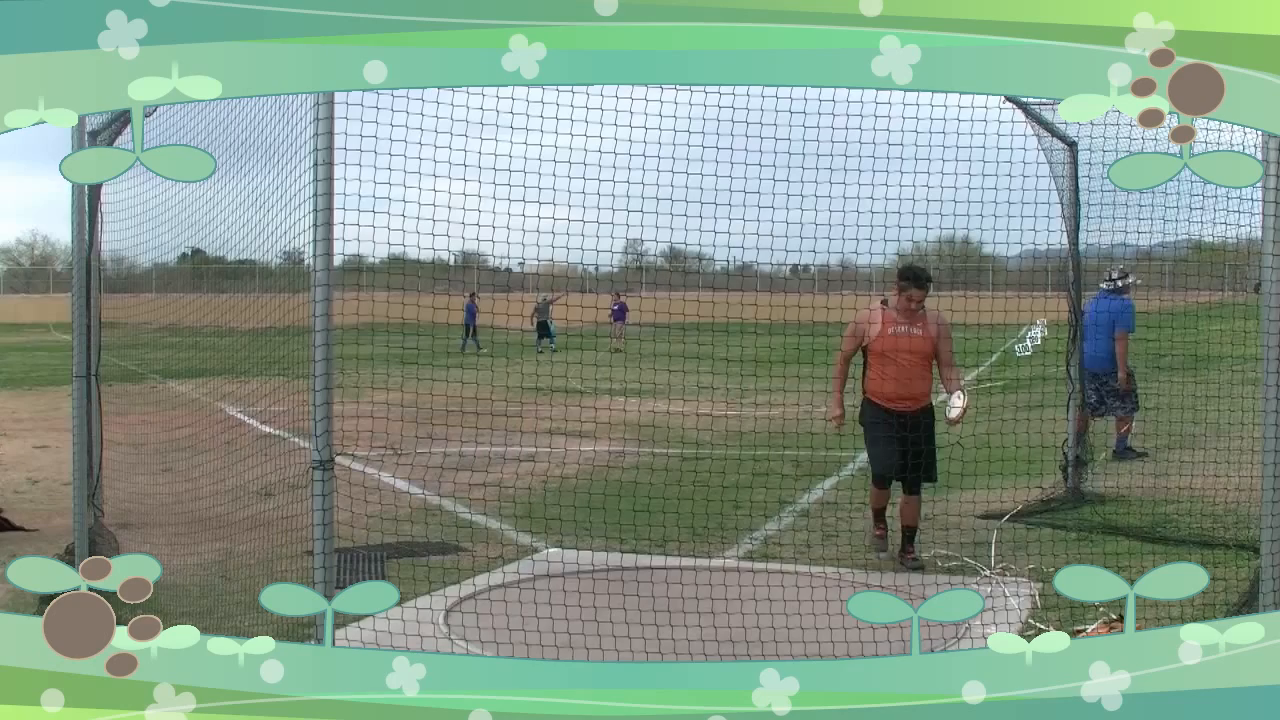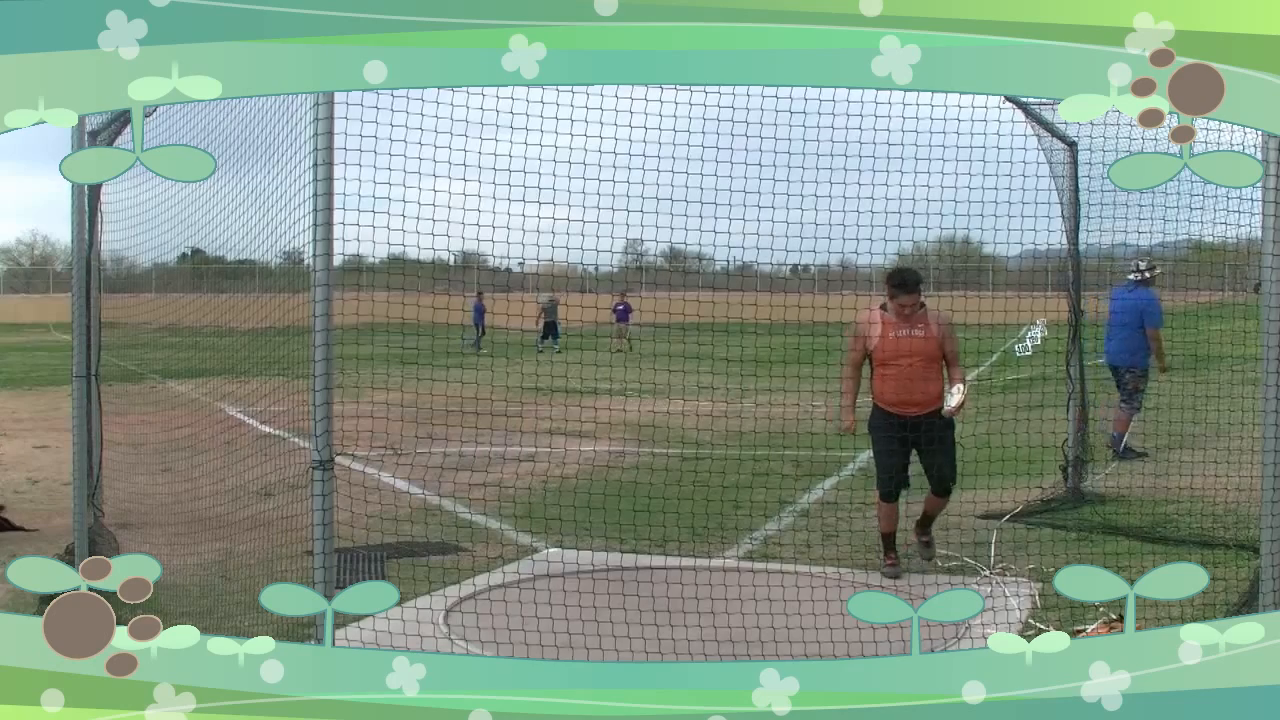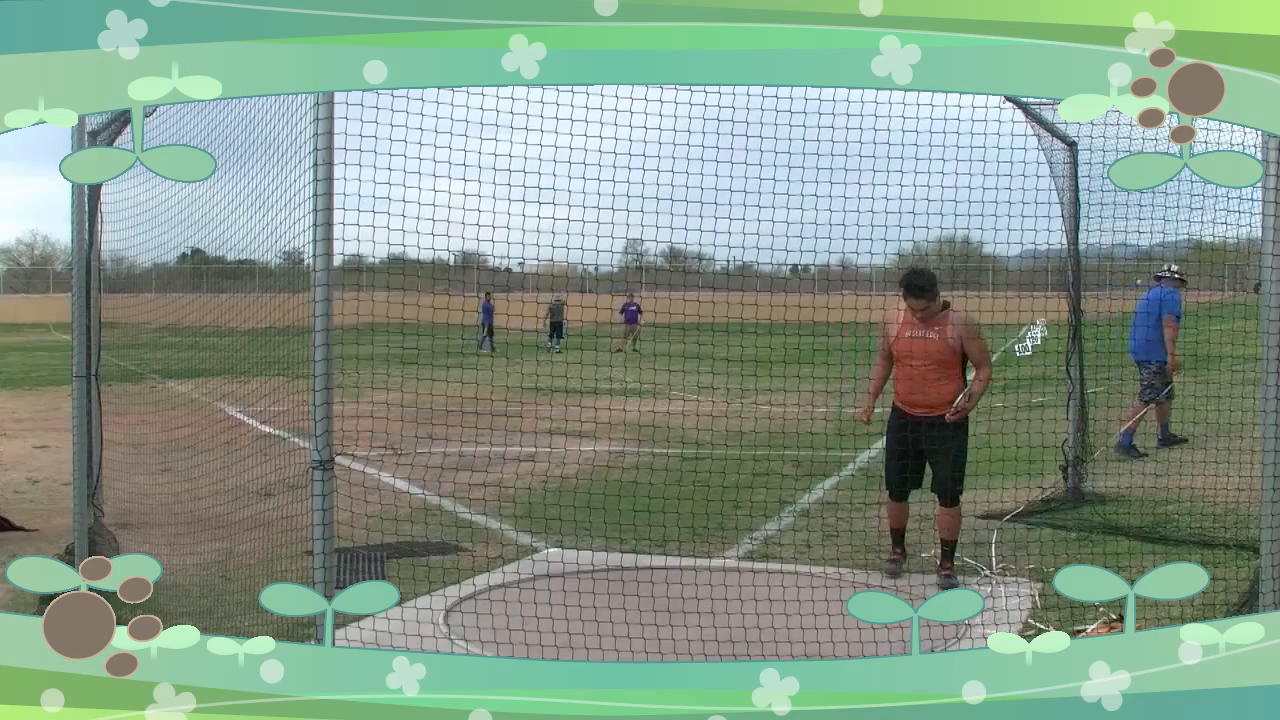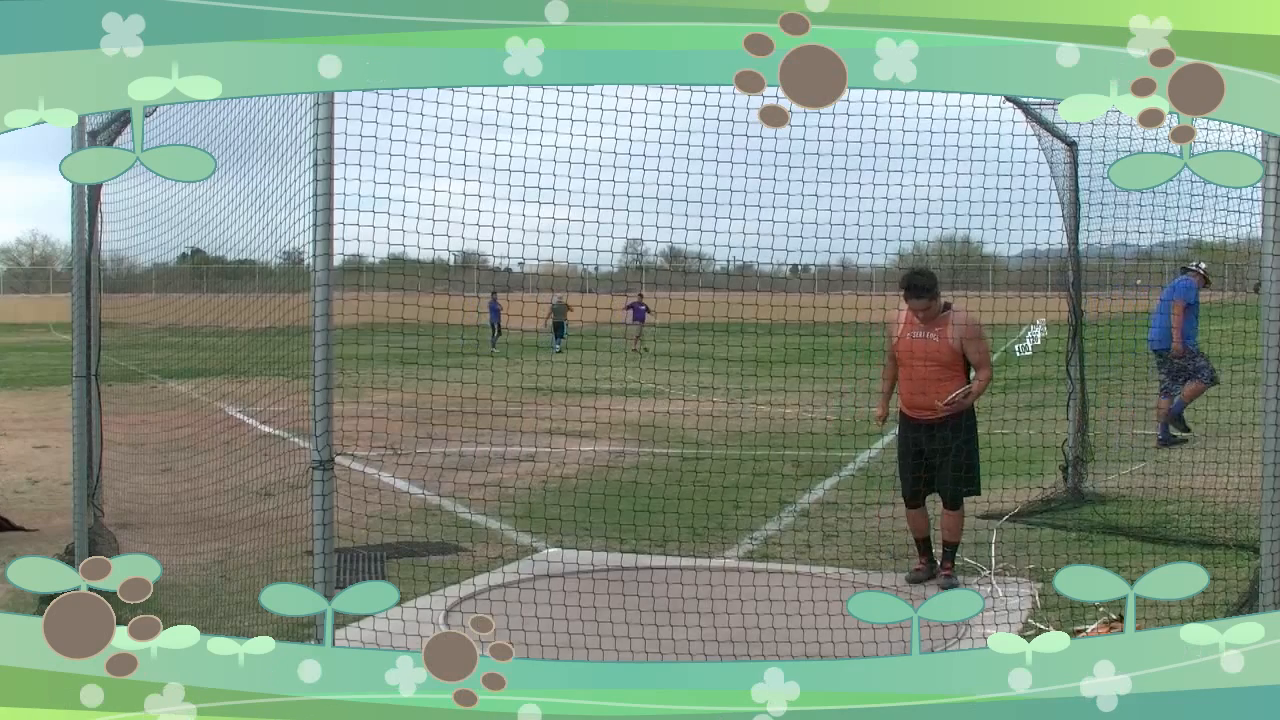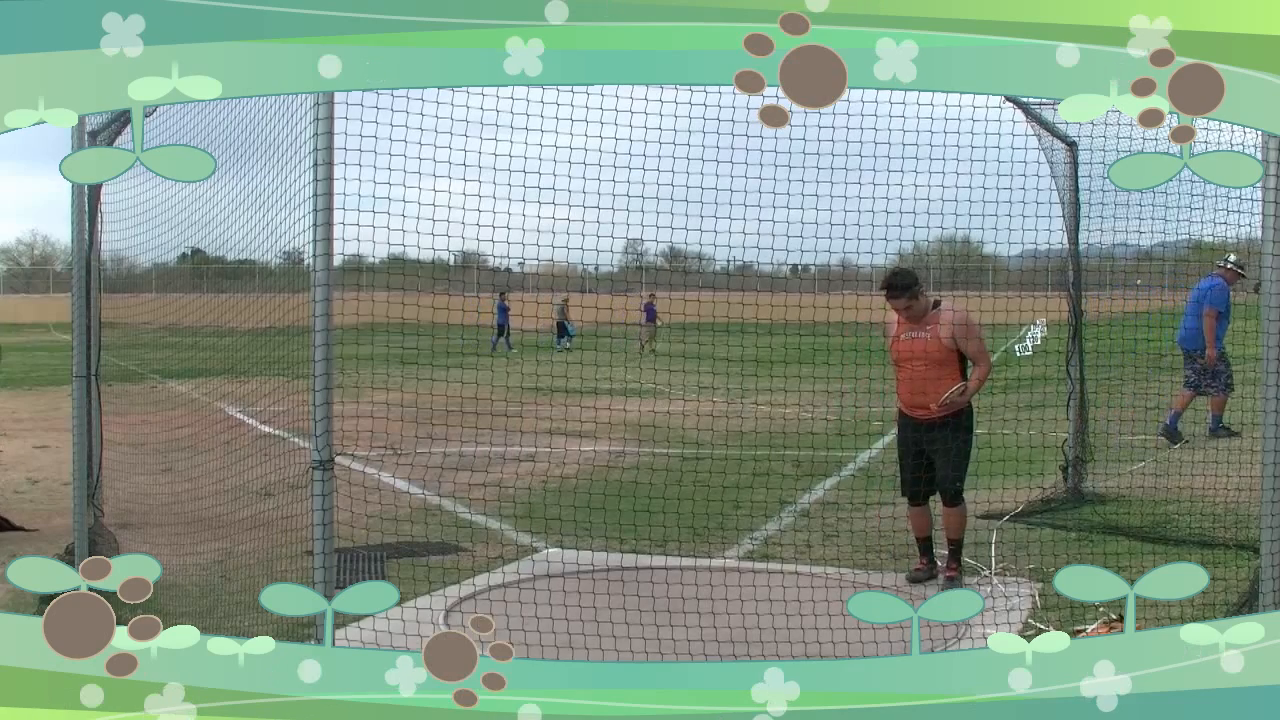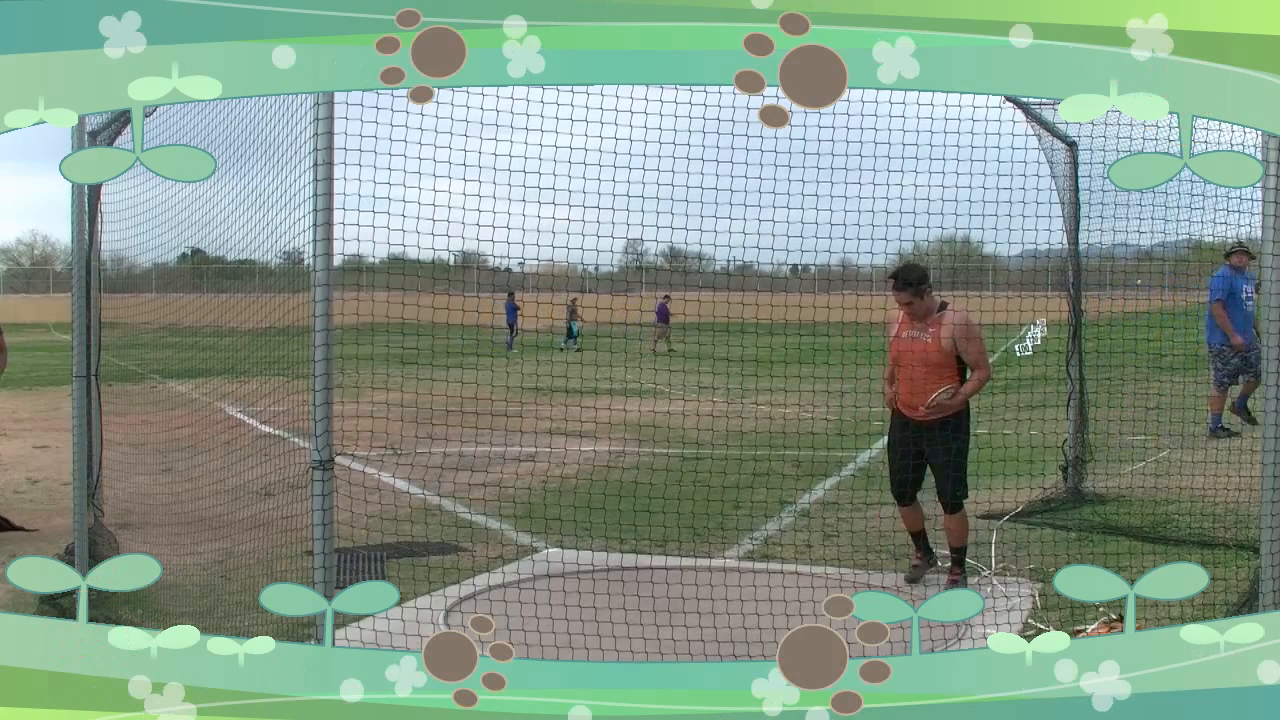
dt=0.4s
person 1, frame 1
left shoulder: (936, 322)
right shoulder: (868, 318)
left elbow: (948, 366)
right elbow: (843, 359)
left wrist: (958, 396)
right wrist: (837, 402)
left hip: (920, 414)
right hip: (879, 412)
left knee: (913, 484)
right knee: (883, 472)
left ankle: (908, 548)
right ankle: (878, 523)
person 1, frame 2
left shoulder: (938, 321)
right shoulder: (867, 323)
left elbow: (954, 364)
right elbow: (853, 366)
right wrist: (848, 408)
left hip: (933, 418)
right hip: (887, 419)
left knee: (944, 484)
right knee: (889, 489)
left ankle: (924, 528)
right ankle: (889, 554)
person 1, frame 3
left shoulder: (961, 324)
right shoulder: (895, 321)
left elbow: (983, 367)
right elbow: (884, 360)
left wrist: (970, 401)
right wrist: (870, 399)
left hip: (947, 422)
right hip: (903, 417)
left knee: (948, 493)
right knee: (896, 488)
left ankle: (946, 565)
right ankle: (896, 550)
person 1, frame 4
left shoulder: (962, 323)
right shoulder: (899, 322)
left elbow: (984, 369)
left wrist: (968, 399)
right wrist: (884, 402)
left hip: (952, 423)
right hip: (911, 422)
left knee: (952, 496)
right knee: (912, 496)
left ankle: (948, 564)
right ankle: (925, 560)
person 1, frame 5
left shoulder: (955, 320)
right shoulder: (893, 324)
left elbow: (983, 363)
left wrist: (965, 396)
left hip: (951, 421)
right hip: (910, 422)
left knee: (950, 489)
right knee: (915, 493)
left ankle: (954, 561)
right ankle: (926, 559)
person 1, frame 6
left shoulder: (958, 323)
right shoulder: (897, 321)
left elbow: (982, 371)
left wrist: (955, 401)
right wrist: (888, 385)
left hip: (946, 424)
right hip: (904, 420)
left knee: (951, 499)
right knee: (902, 491)
left ankle: (958, 569)
right ankle: (922, 553)
person 2, frame 1
left shoulder: (1092, 302)
right shoulder: (1125, 304)
right elbow: (1121, 340)
right wrist: (1122, 371)
left hip: (1087, 362)
right hip: (1110, 364)
left knee: (1088, 407)
right knee: (1126, 406)
right ankle: (1121, 449)
person 2, frame 2
left shoulder: (1117, 292)
right shoulder: (1150, 298)
right elbow: (1153, 334)
right wrist: (1161, 360)
left hip: (1113, 353)
right hip: (1134, 357)
left knee: (1127, 399)
right knee: (1130, 403)
left ankle: (1116, 438)
right ankle: (1120, 448)
person 2, frame 3
left shoulder: (1151, 293)
right shoulder: (1171, 292)
right elbow: (1169, 324)
left wrist: (1169, 356)
right wrist: (1172, 354)
left hip: (1140, 350)
right hip: (1155, 353)
left knee: (1162, 394)
right knee: (1147, 399)
left ankle: (1164, 436)
right ankle: (1125, 443)
person 2, frame 4
left shoulder: (1174, 284)
right shoulder: (1188, 283)
right elbow: (1177, 309)
right wrist: (1177, 339)
left hip: (1159, 343)
right hip: (1178, 343)
left knee: (1167, 389)
right knee: (1206, 376)
left ankle: (1163, 435)
right ankle: (1176, 411)
person 2, frame 5
left shoulder: (1206, 281)
right shoulder: (1220, 286)
right elbow: (1209, 316)
right wrist: (1211, 347)
left hip: (1188, 340)
right hip: (1205, 343)
left knee: (1193, 386)
right knee: (1221, 385)
left ankle: (1170, 426)
right ankle: (1215, 427)
person 2, frame 6
left shoulder: (1247, 276)
right shoulder: (1223, 276)
right elbow: (1216, 308)
left wrist: (1257, 330)
right wrist: (1233, 335)
left hip: (1246, 337)
right hip: (1224, 340)
left knee: (1259, 372)
right knee: (1222, 382)
left ankle: (1240, 405)
right ankle: (1215, 426)
